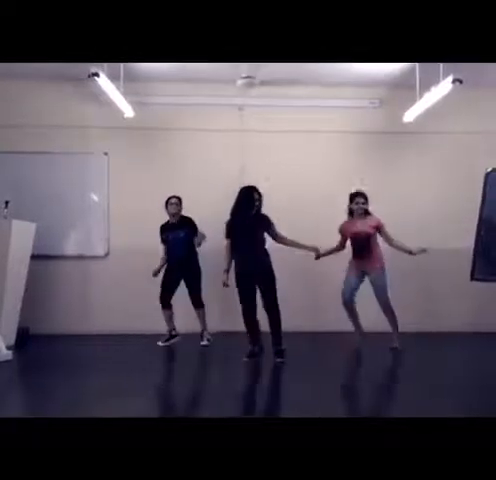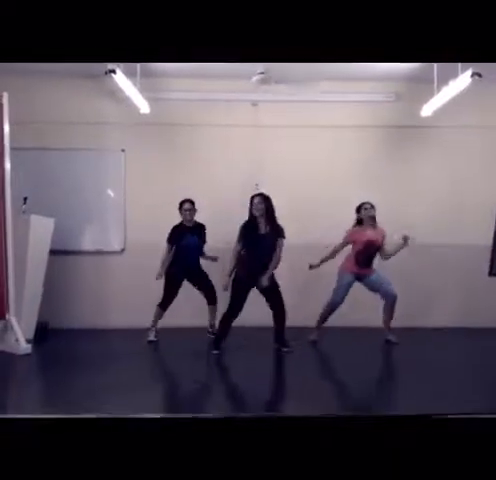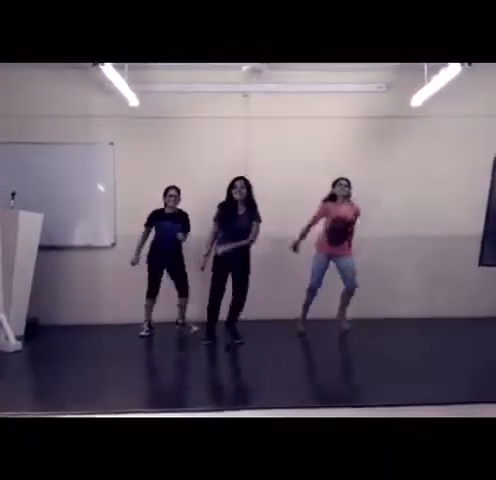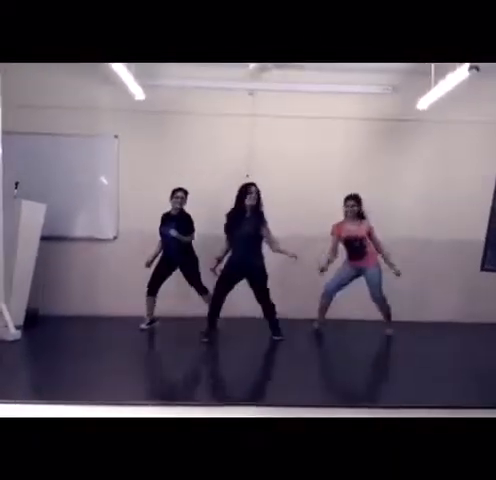
dt=1s
person 1, frame 1
left shoulder: (262, 219)
right shoulder: (233, 223)
left elbow: (279, 238)
right elbow: (230, 249)
left wrist: (307, 247)
right wrist: (226, 271)
left hip: (263, 268)
right hip: (243, 271)
left knee: (271, 307)
right knee: (248, 308)
left ankle: (278, 347)
right ankle: (255, 346)
person 1, frame 2
left shoulder: (277, 230)
right shoulder: (247, 227)
left elbow: (277, 256)
right elbow: (237, 252)
left wrist: (267, 275)
right wrist: (229, 275)
left hip: (265, 274)
right hip: (243, 274)
left knee: (279, 307)
right knee: (233, 309)
left ankle: (279, 340)
right ankle: (218, 340)
person 1, frame 3
left shoulder: (252, 212)
right shoulder: (223, 208)
left elbow: (252, 238)
right elbow: (214, 233)
left wrist: (230, 246)
right wrist: (206, 255)
left hip: (240, 257)
right hip: (221, 257)
left knee: (240, 293)
right knee: (215, 294)
left ankle: (231, 325)
right ankle: (210, 332)
person 1, frame 4
left shoulder: (258, 217)
right shoulder: (233, 216)
left elbow: (269, 240)
right elbow: (229, 242)
left wrist: (286, 252)
right wrist: (218, 260)
left hip: (254, 265)
right hip: (234, 263)
left knee: (263, 298)
right knee: (218, 294)
left ankle: (274, 327)
right ankle: (211, 328)
person 2, frame 1
left shoulder: (374, 221)
right shoulder: (346, 226)
left elbow: (390, 241)
right elbow: (341, 246)
left wrist: (411, 251)
right wrist: (323, 253)
left hip: (375, 266)
right hip: (356, 266)
left knee: (383, 301)
right knee: (346, 297)
left ankle: (395, 335)
right ankle: (358, 330)
person 2, frame 2
left shoulder: (381, 232)
right shoulder: (356, 231)
left elbow: (385, 255)
right elbow: (339, 248)
left wrist: (402, 245)
right wrist: (319, 263)
left hip: (368, 272)
right hip: (349, 270)
left knee: (391, 295)
right knee: (335, 301)
left ankle: (388, 331)
right ankle: (317, 329)
person 2, frame 3
left shoulder: (355, 209)
right shoulder: (327, 207)
right elbow: (311, 224)
left wrist: (349, 246)
right wrist: (298, 241)
left hip: (343, 252)
right hip: (323, 250)
left knee: (351, 285)
right knee: (314, 285)
left ankle: (342, 315)
right ankle: (302, 319)
person 2, frame 4
left shoulder: (366, 225)
right shoulder: (337, 227)
left elbow: (378, 246)
right elbow: (333, 251)
left wrist: (391, 265)
right wrist: (326, 263)
left hip: (370, 265)
right hip: (350, 265)
left knee: (378, 297)
right knee: (328, 290)
left ankle: (388, 324)
right ankle: (319, 322)
person 3, frame 1
left shoulder: (188, 222)
right shoulder: (164, 228)
left elbow: (197, 244)
left wrist: (199, 239)
right wrist: (159, 267)
left hip: (191, 265)
right hip: (173, 267)
left knee: (196, 299)
right knee: (164, 298)
left ankle: (205, 332)
right ankle: (172, 333)
person 3, frame 2
left shoulder: (201, 228)
right shoulder: (177, 230)
right elbow: (168, 250)
left wrist: (209, 257)
right wrist: (162, 268)
left hip: (195, 269)
right hip: (176, 269)
left knee: (211, 294)
right knee: (167, 300)
left ankle: (211, 328)
right ankle: (153, 328)
person 3, frame 3
left shoulder: (183, 216)
right shoulder: (156, 215)
left elbow: (185, 237)
right elbow: (145, 234)
left wrist: (182, 237)
right wrist: (137, 253)
left hip: (175, 257)
right hip: (156, 257)
left knee: (183, 287)
right knee: (153, 289)
left ankle: (182, 320)
right ankle: (147, 323)
person 3, frame 4
left shoulder: (185, 217)
right shoulder: (165, 217)
left elbow: (190, 239)
right elbow: (163, 240)
left wrist: (177, 236)
right wrist: (153, 257)
left hip: (186, 258)
right hip: (168, 257)
left knee: (198, 286)
right knee: (152, 286)
right ankle: (150, 318)
